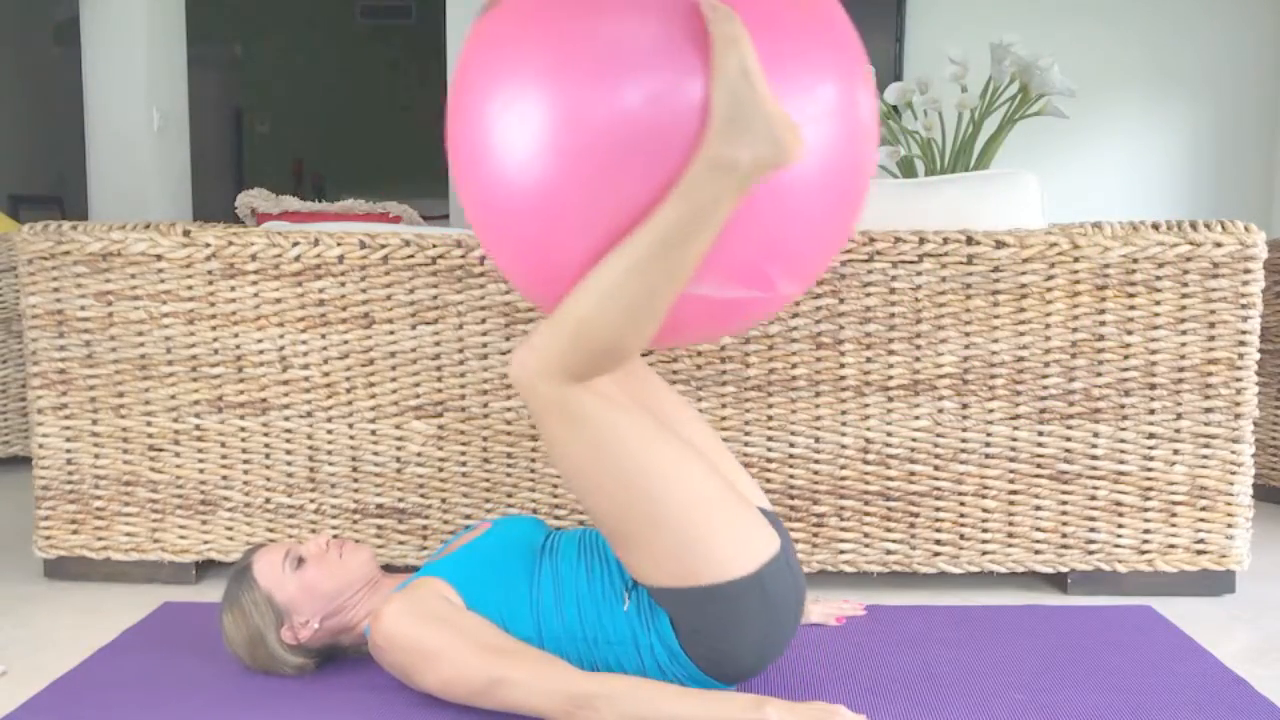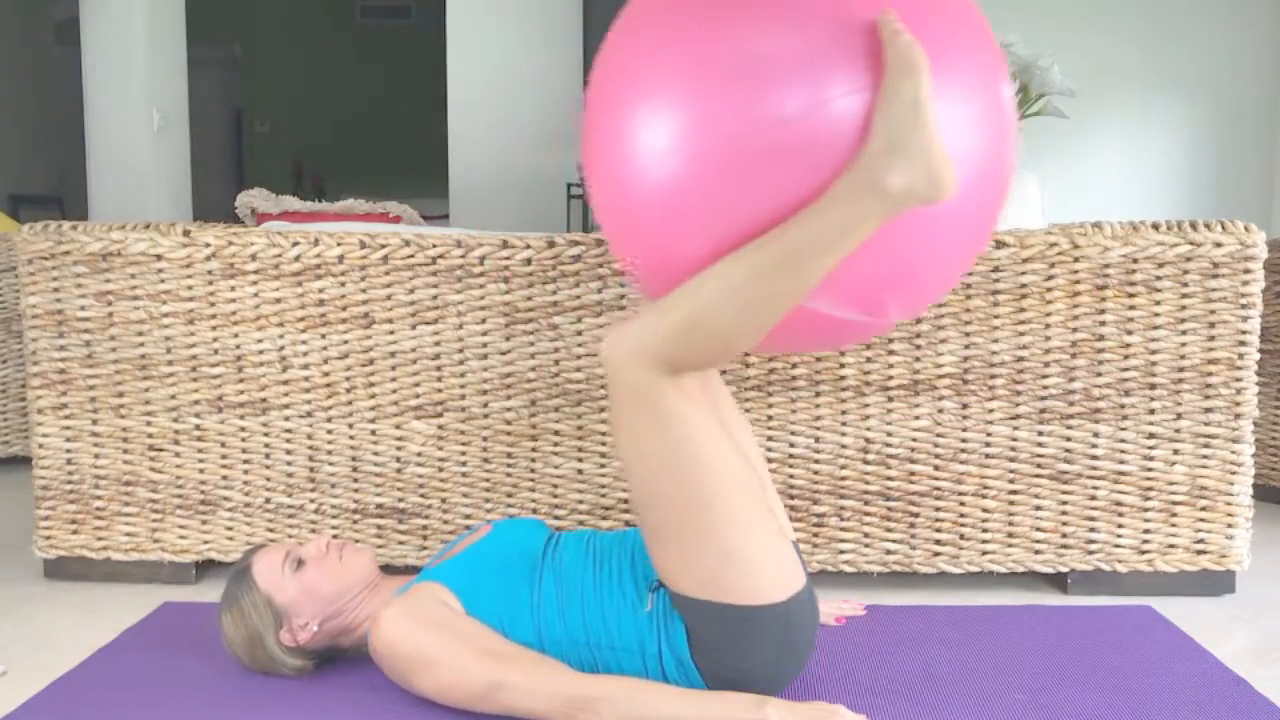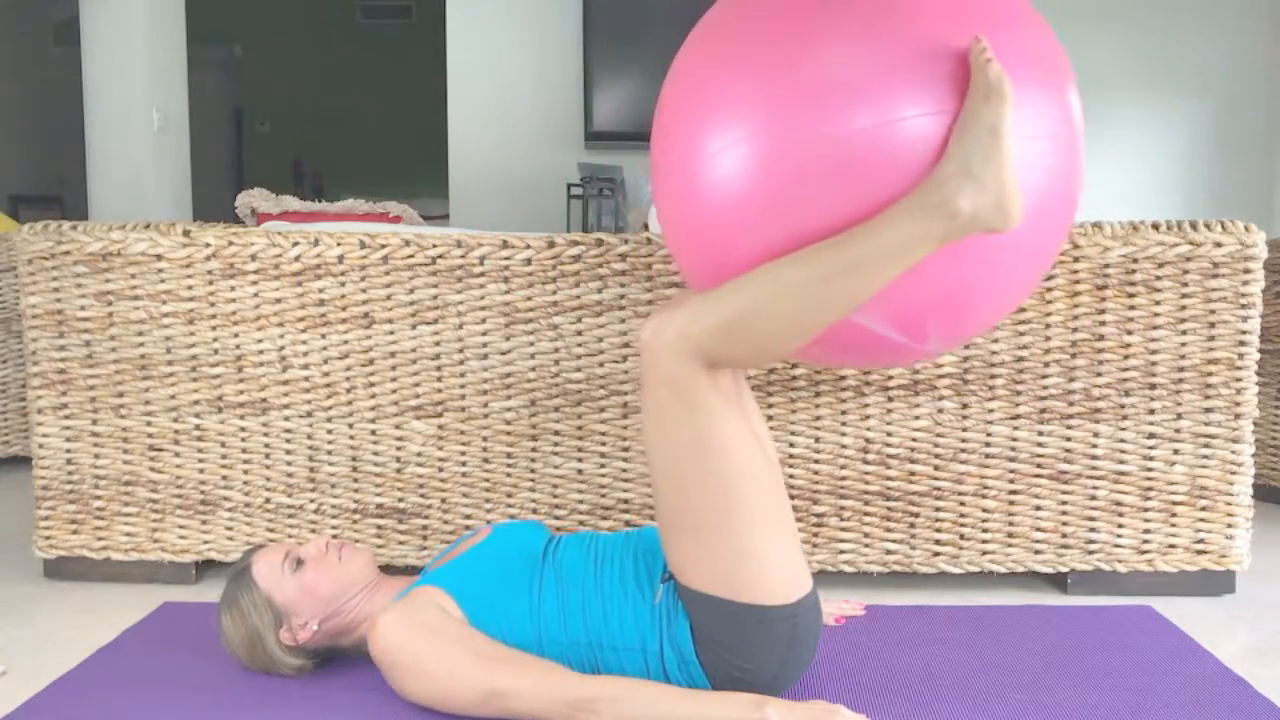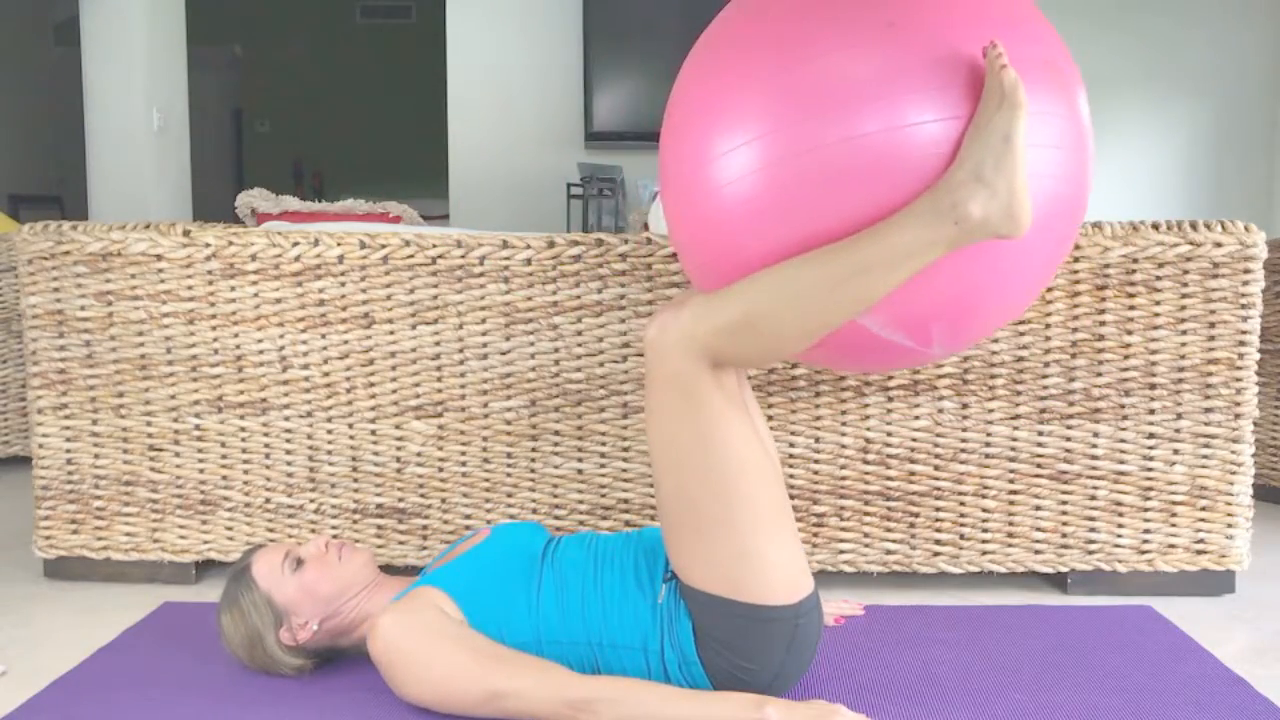
dt=0.4s
person 1, frame 1
left shoulder: (440, 582)
right shoulder: (402, 628)
left wrist: (774, 598)
left hip: (735, 595)
right hip: (721, 626)
left knee: (591, 345)
right knee: (547, 365)
right ankle: (736, 152)
person 1, frame 2
left shoulder: (444, 580)
right shoulder: (403, 632)
left wrist: (775, 593)
left hip: (744, 618)
right hip: (731, 641)
left knee: (666, 344)
right knee: (639, 349)
right ankle: (886, 177)
person 1, frame 3
left shoulder: (447, 579)
right shoulder: (401, 637)
left wrist: (786, 596)
left hip: (745, 617)
right hip: (734, 641)
left knee: (694, 339)
right knee: (677, 339)
right ankle: (951, 201)
person 1, frame 4
left shoulder: (443, 580)
right shoulder: (400, 638)
left wrist: (786, 595)
left hip: (735, 617)
right hip: (732, 643)
left knee: (695, 334)
right knee: (682, 339)
right ankle: (960, 208)
